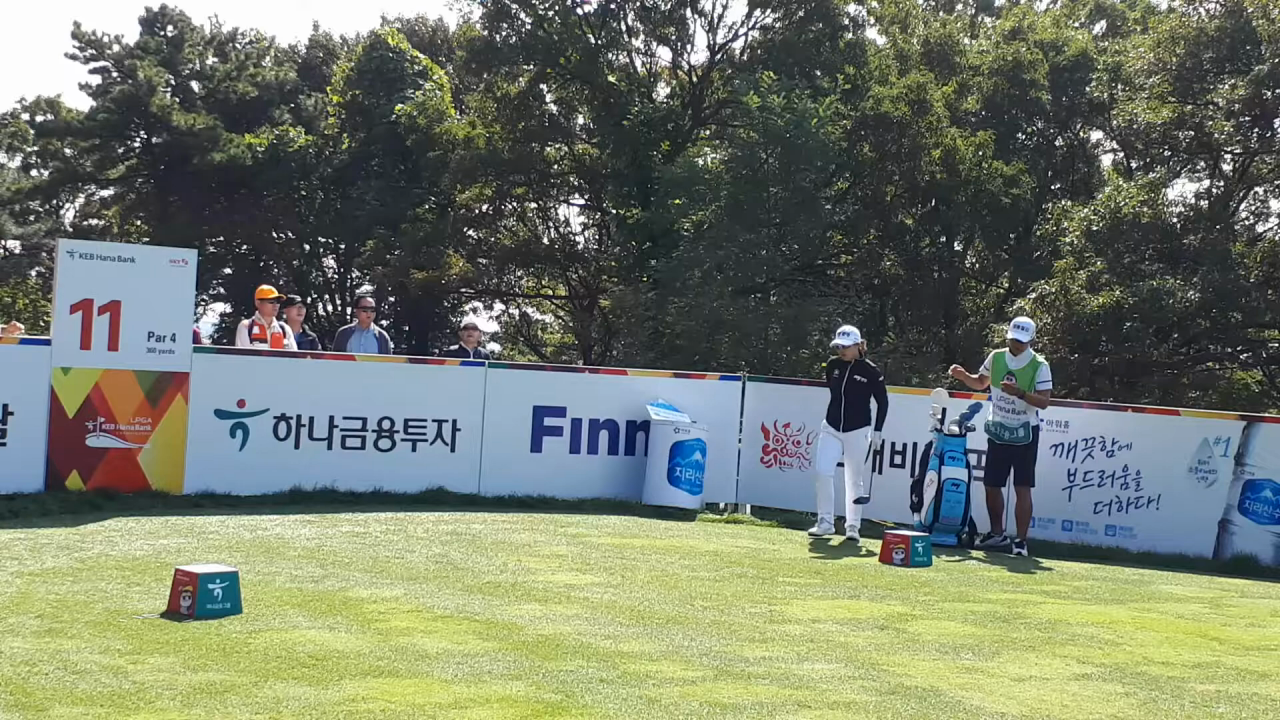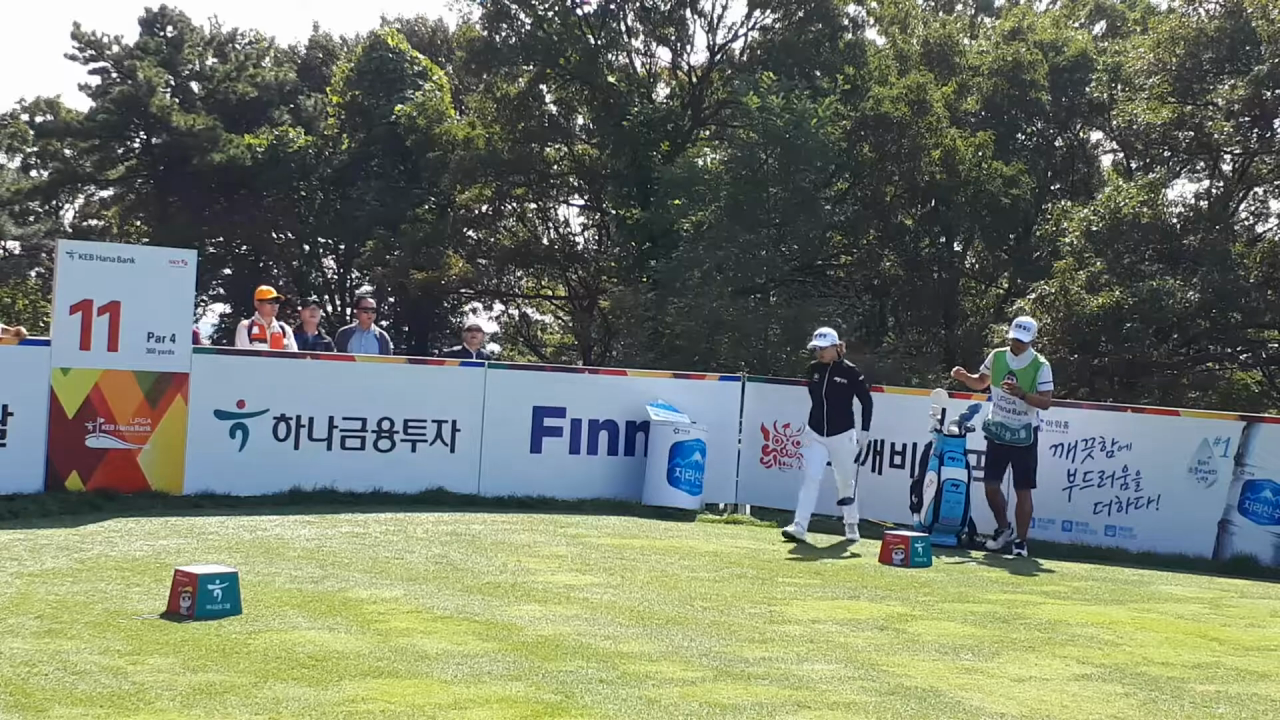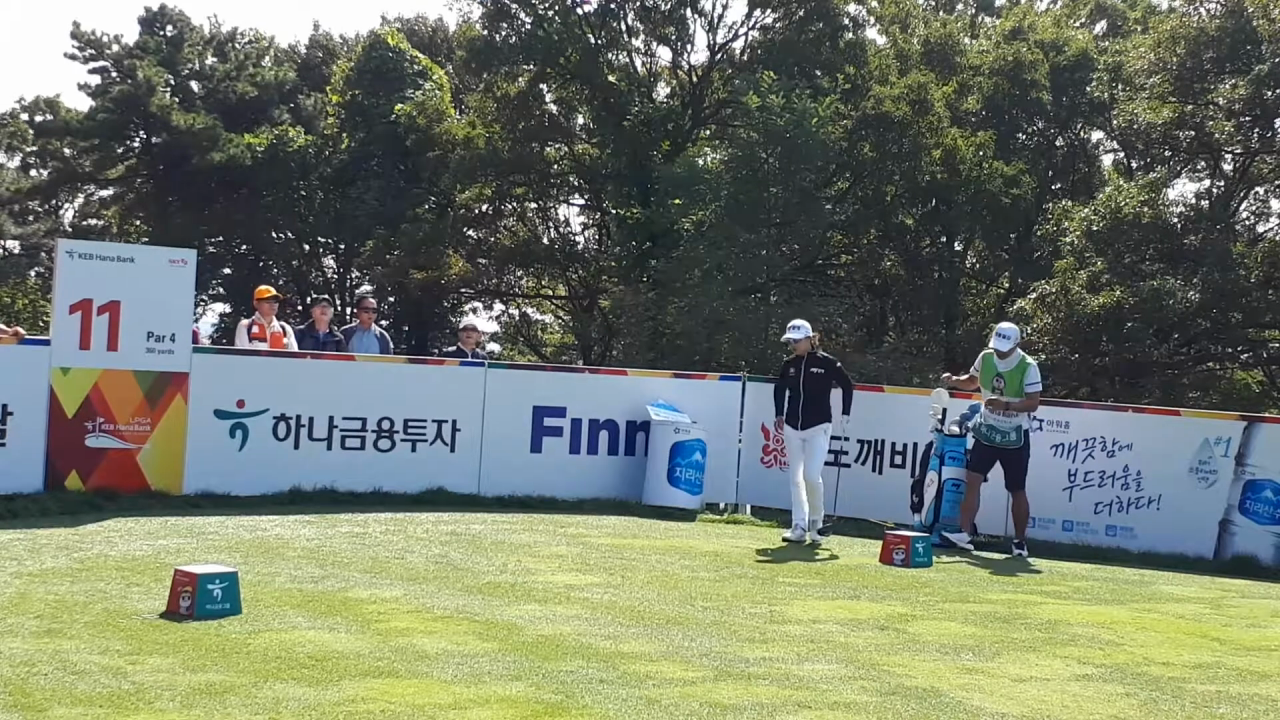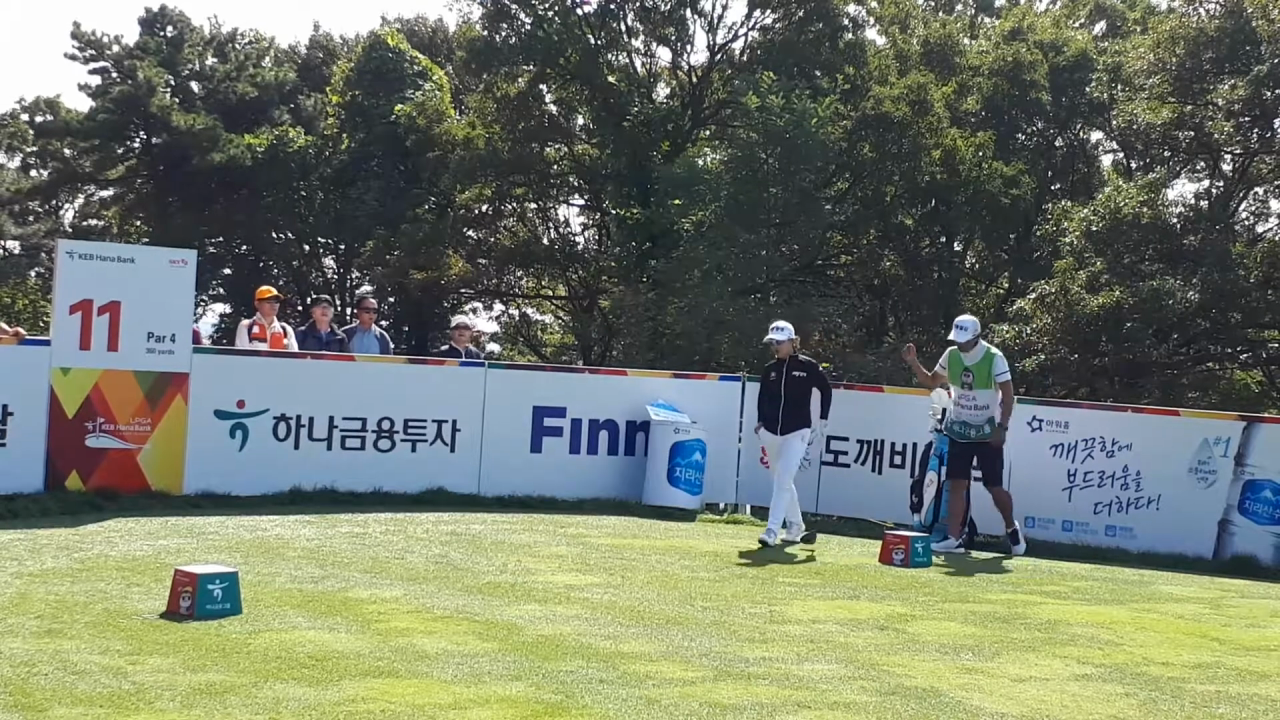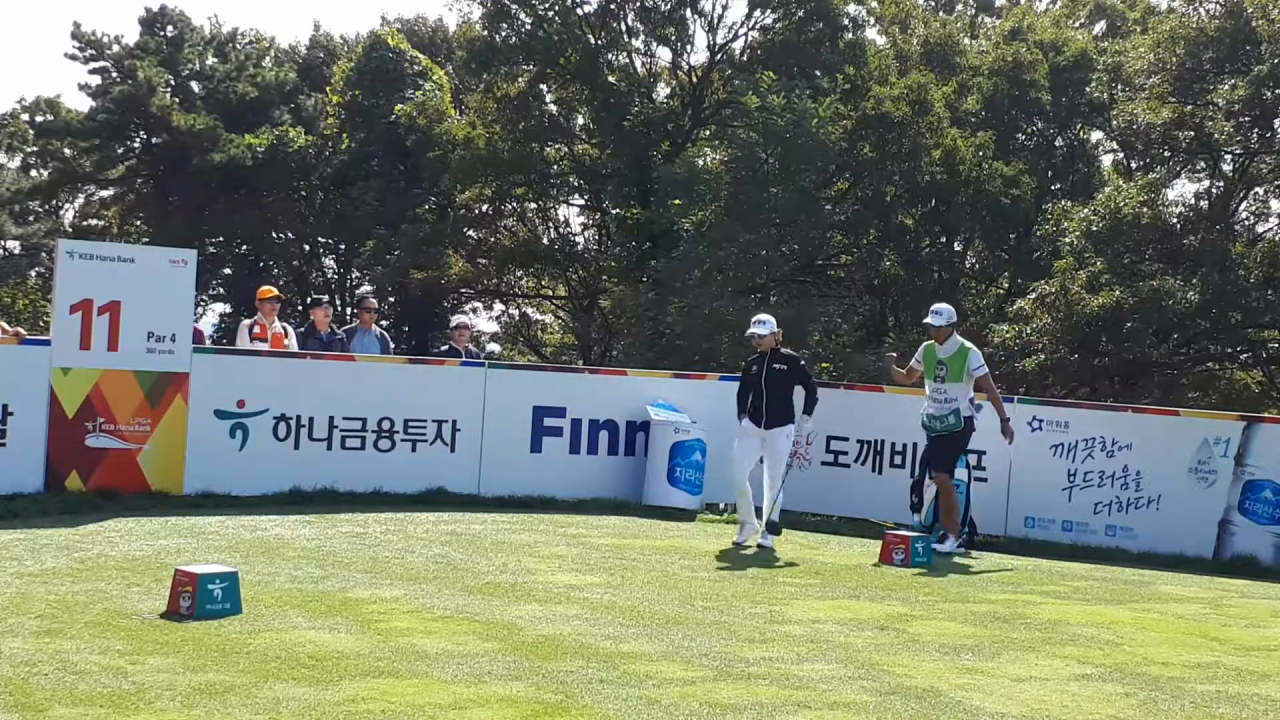
dt=0.3s
person 1, frame 1
left shoulder: (1039, 366)
right shoulder: (996, 358)
left elbow: (1044, 402)
right elbow: (980, 383)
left wrist: (1020, 393)
right wrist: (963, 376)
left hip: (1024, 434)
right hip: (998, 432)
left knee: (1022, 488)
right knee: (991, 486)
left ankle: (1020, 539)
right ankle: (997, 533)
person 1, frame 2
left shoulder: (1040, 366)
right shoulder: (996, 357)
left elbow: (1046, 402)
right elbow: (981, 382)
left wrist: (1021, 394)
right wrist: (964, 377)
left hip: (1024, 435)
right hip: (997, 431)
left knee: (1023, 490)
right knee: (991, 484)
left ankle: (1020, 540)
right ankle: (1004, 528)
person 1, frame 3
left shoulder: (1027, 367)
right shoulder: (985, 358)
left elbow: (1033, 403)
right elbow: (972, 382)
left wrist: (1005, 405)
right wrist: (954, 380)
left hip: (1014, 436)
right hip: (986, 431)
left knee: (1017, 491)
right knee: (972, 479)
left ankle: (1020, 540)
right ankle: (964, 534)
person 1, frame 4
left shoulder: (994, 358)
right shoulder: (951, 355)
left elbow: (1008, 396)
right elbow: (931, 382)
left wrist: (1002, 428)
right wrist: (913, 363)
left hip: (988, 431)
right hip: (959, 429)
left knee: (994, 486)
right knee: (957, 483)
left ankle: (1011, 529)
right ankle: (954, 538)
person 1, frame 5
left shoulder: (968, 353)
right shoulder: (927, 350)
left elbow: (989, 388)
right elbow: (908, 377)
left wrist: (1004, 420)
right wrist: (892, 368)
left hip: (958, 424)
right hip: (934, 424)
left knee: (940, 477)
right knee: (944, 480)
left ankle: (949, 535)
right ankle: (954, 536)
person 2, frame 1
left shoulder: (871, 372)
right shoulder: (833, 365)
left elbow: (882, 402)
left wrist: (878, 431)
left hip: (858, 431)
right hip: (831, 428)
left knee: (854, 480)
right knee: (823, 472)
left ankle: (853, 526)
right ankle: (825, 522)
person 2, frame 2
left shoulder: (850, 372)
right shoulder: (814, 369)
left elbow: (866, 402)
left wrist: (864, 431)
left hip: (842, 435)
right hip: (815, 433)
left knee: (846, 482)
right knee: (810, 479)
left ankle: (851, 525)
right ankle: (799, 526)
person 2, frame 3
left shoulder: (827, 363)
right shoulder: (788, 365)
left elbow: (847, 386)
right elbow: (780, 389)
left wrist: (845, 415)
right wrist: (779, 415)
left hip: (818, 427)
right hip: (792, 428)
left knee: (811, 476)
right knee: (796, 478)
left ankle: (816, 522)
right ankle: (800, 527)
person 2, frame 4
left shoulder: (808, 366)
right shoulder: (770, 369)
left elbow: (826, 391)
left wrist: (823, 420)
right wrist: (760, 422)
left hip: (797, 433)
right hip: (771, 432)
left knee: (783, 482)
right knee: (783, 483)
left ankle: (771, 531)
right ankle: (796, 526)
person 2, frame 5
left shoulder: (791, 360)
right shoulder: (752, 364)
left elbow: (811, 388)
right elbow: (743, 392)
left wrist: (806, 417)
right wrist: (743, 417)
left hip: (781, 429)
right hip: (753, 426)
left knee: (775, 482)
right knee: (738, 475)
left ankle: (768, 532)
right ankle: (748, 524)
